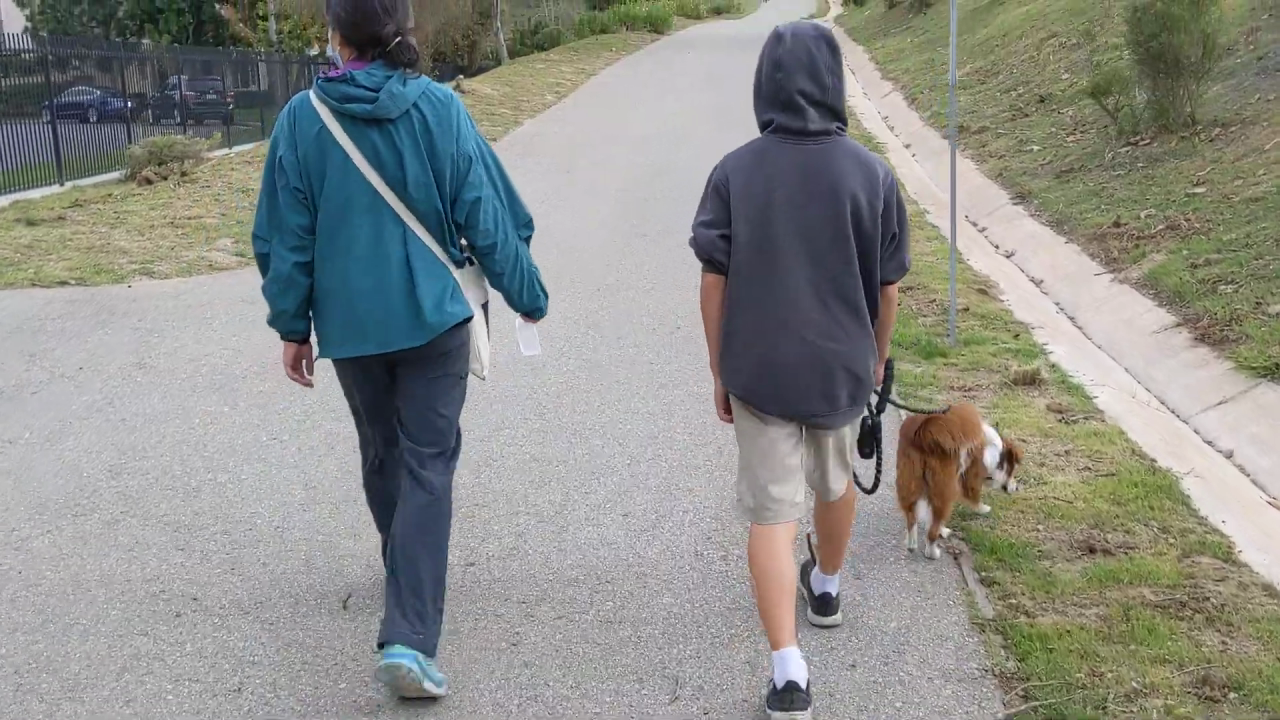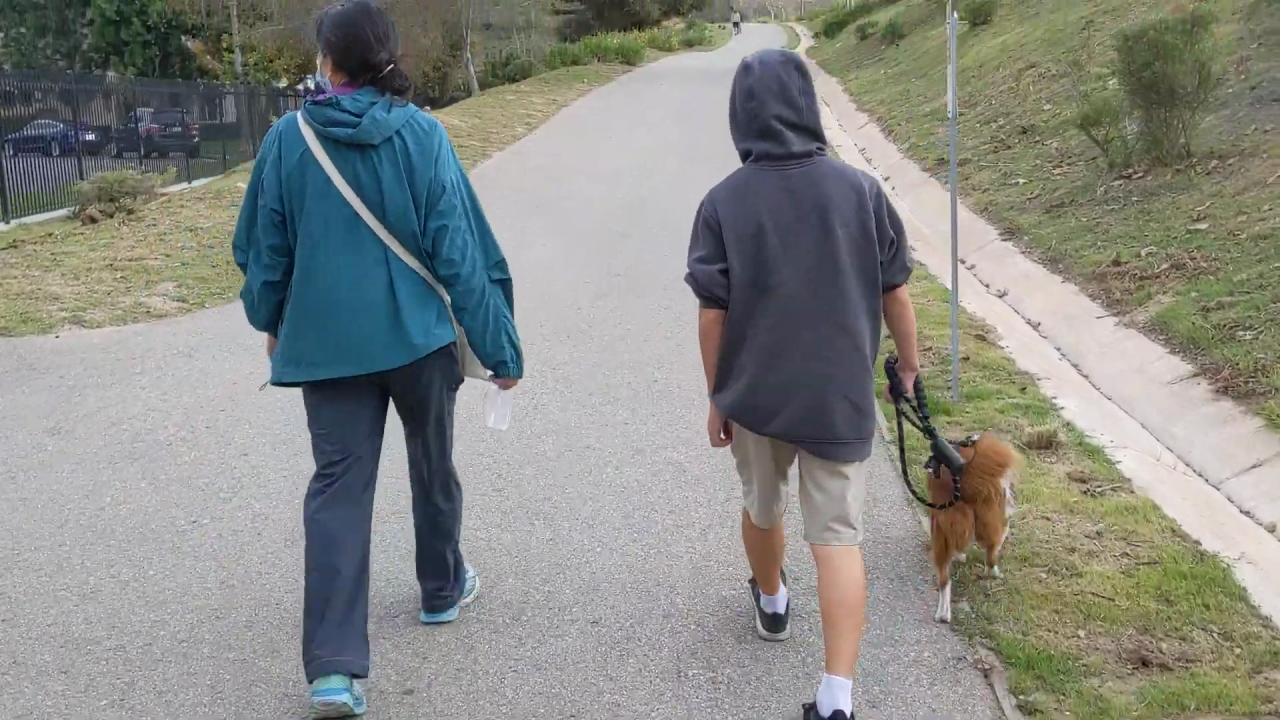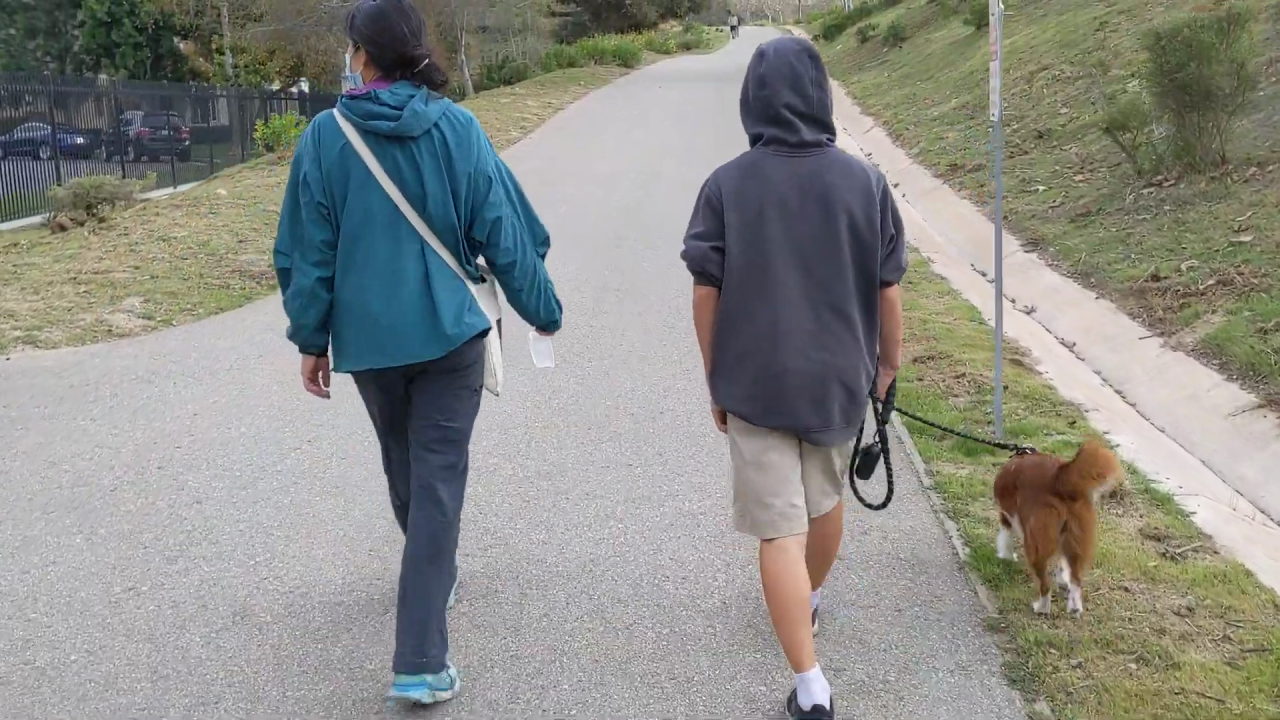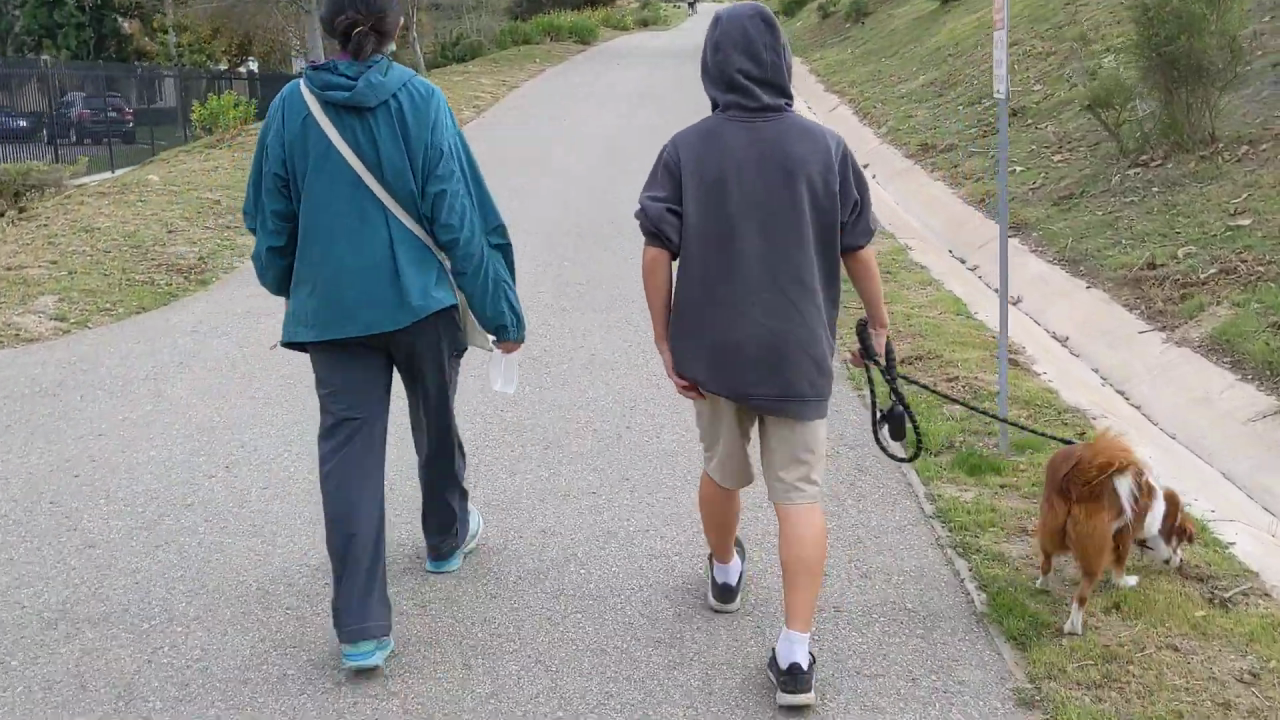
dt=0.5s
person 1, frame 1
left shoulder: (301, 119)
right shoulder: (440, 108)
left elbow: (284, 239)
right elbow: (490, 218)
left wrist: (291, 326)
right wrist: (527, 295)
left hip: (348, 324)
right hip: (433, 317)
left knee: (382, 451)
right knee: (428, 467)
left ankle: (411, 602)
right ankle: (407, 635)
person 1, frame 2
left shoulder: (287, 139)
right shoulder: (422, 136)
left elbow: (262, 251)
right elbow: (462, 252)
left wrist: (271, 319)
right wrist: (500, 346)
left hip: (328, 346)
right hip: (419, 336)
left knee: (338, 493)
right knee: (432, 462)
right ankle: (441, 587)
person 1, frame 3
left shoulder: (324, 137)
right shoulder: (458, 128)
left elbow: (306, 253)
right elbow: (509, 237)
left wrist: (310, 339)
right wrist: (543, 307)
left hip: (367, 337)
right hip: (448, 331)
left knee: (403, 460)
right knee: (437, 481)
left ankle: (428, 596)
right ankle: (418, 658)
person 1, frame 4
left shoulder: (291, 108)
right shoulder: (421, 101)
left elbow: (271, 219)
right elbow: (462, 217)
left wrist: (287, 285)
right wrist: (502, 311)
left hip: (331, 311)
right hip: (421, 301)
left knee: (349, 455)
right knee: (435, 424)
left ankle: (361, 624)
right ankle: (445, 538)
person 2, frame 1
left shoulder: (733, 172)
right shoulder: (872, 174)
left elbow: (714, 281)
right elbow: (888, 285)
left wrist: (719, 371)
right wrist: (879, 352)
left hip: (759, 371)
right hip: (841, 367)
left knee: (769, 509)
right knee: (834, 479)
left ankle: (788, 662)
right ankle: (827, 584)
person 2, frame 2
left shoulder: (723, 202)
right shoulder: (860, 190)
left elbow: (712, 312)
right elbow: (894, 292)
left wrist: (715, 396)
right wrist: (909, 364)
left hip: (754, 393)
right hip: (839, 395)
left knee: (762, 508)
right knee: (837, 537)
left ankle: (771, 604)
person 2, frame 3
left shoulder: (726, 185)
right shoulder: (865, 182)
left elbow: (706, 294)
right elbow: (887, 290)
left wrist: (715, 381)
right wrist: (887, 365)
left hip: (756, 386)
right hip: (837, 380)
left knee: (778, 527)
right knee: (825, 498)
right ankle: (810, 604)
person 2, frame 4
left shoulder: (685, 150)
right shoulder: (825, 147)
left elbow: (656, 255)
right elbow: (857, 251)
left wrist: (666, 343)
right wrist: (878, 323)
left hip: (714, 349)
right hip: (800, 352)
left knee: (722, 470)
right knee: (798, 493)
left ankle: (724, 574)
right ankle: (794, 653)
